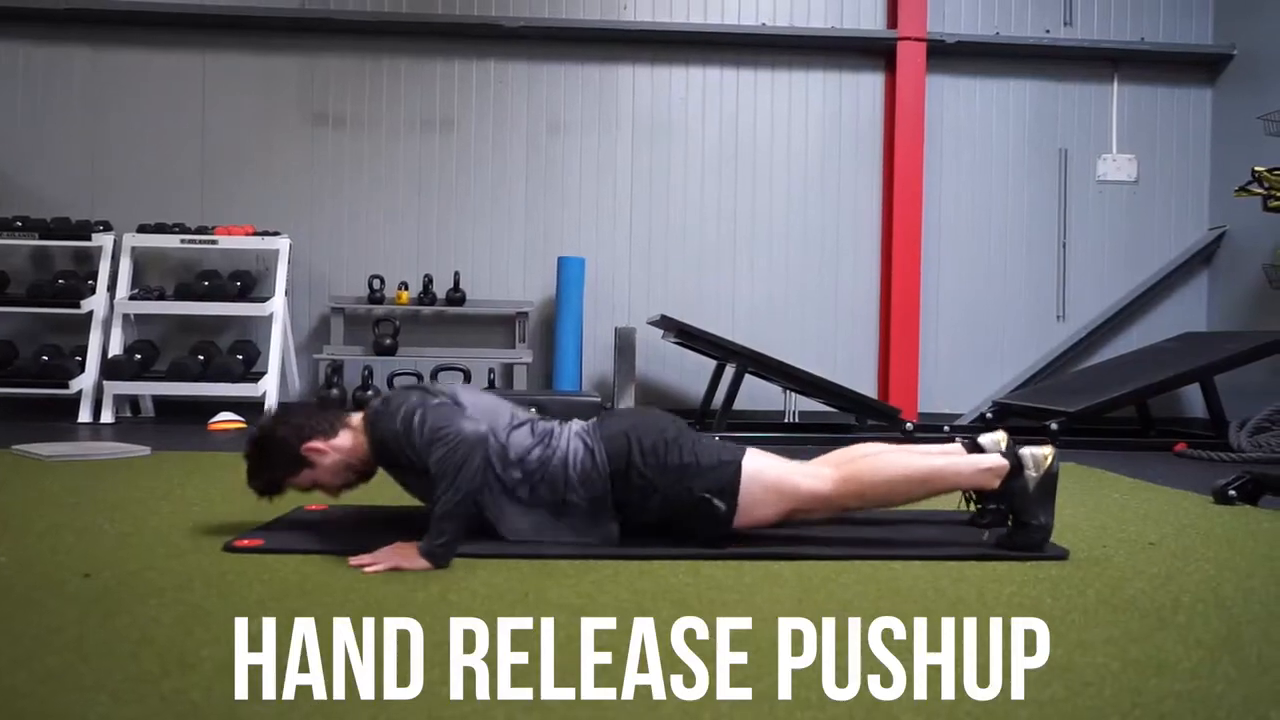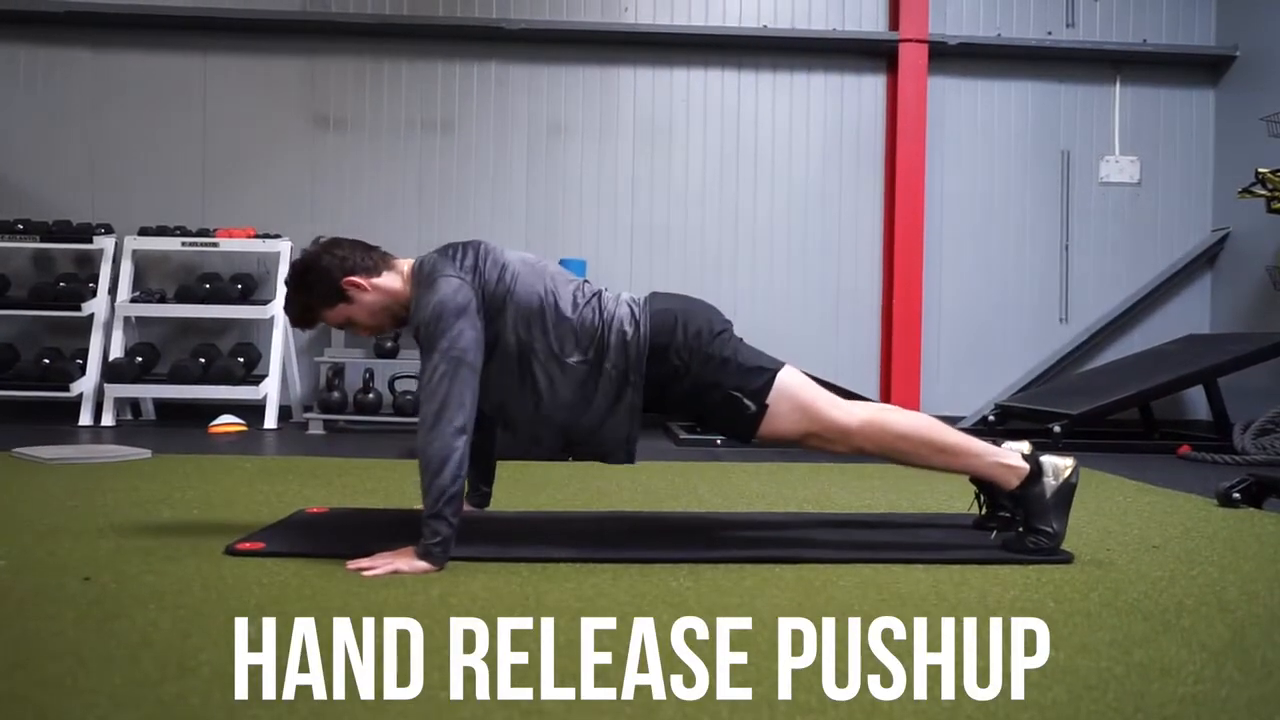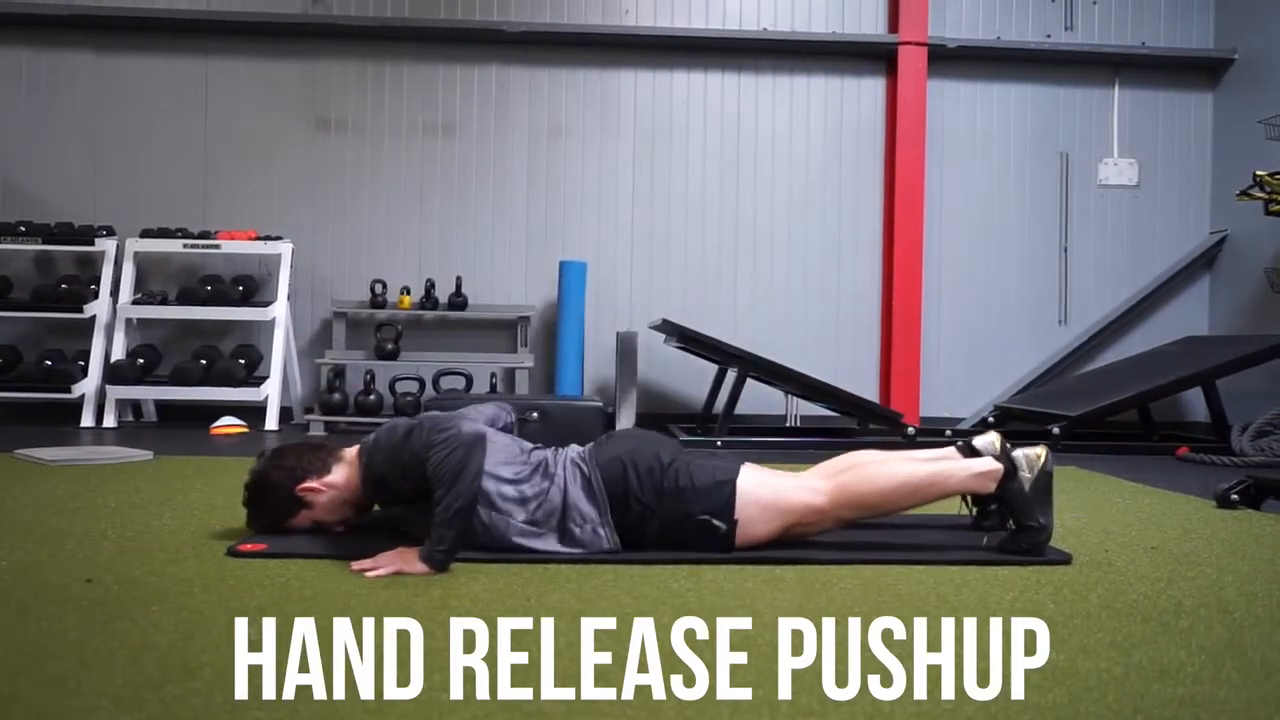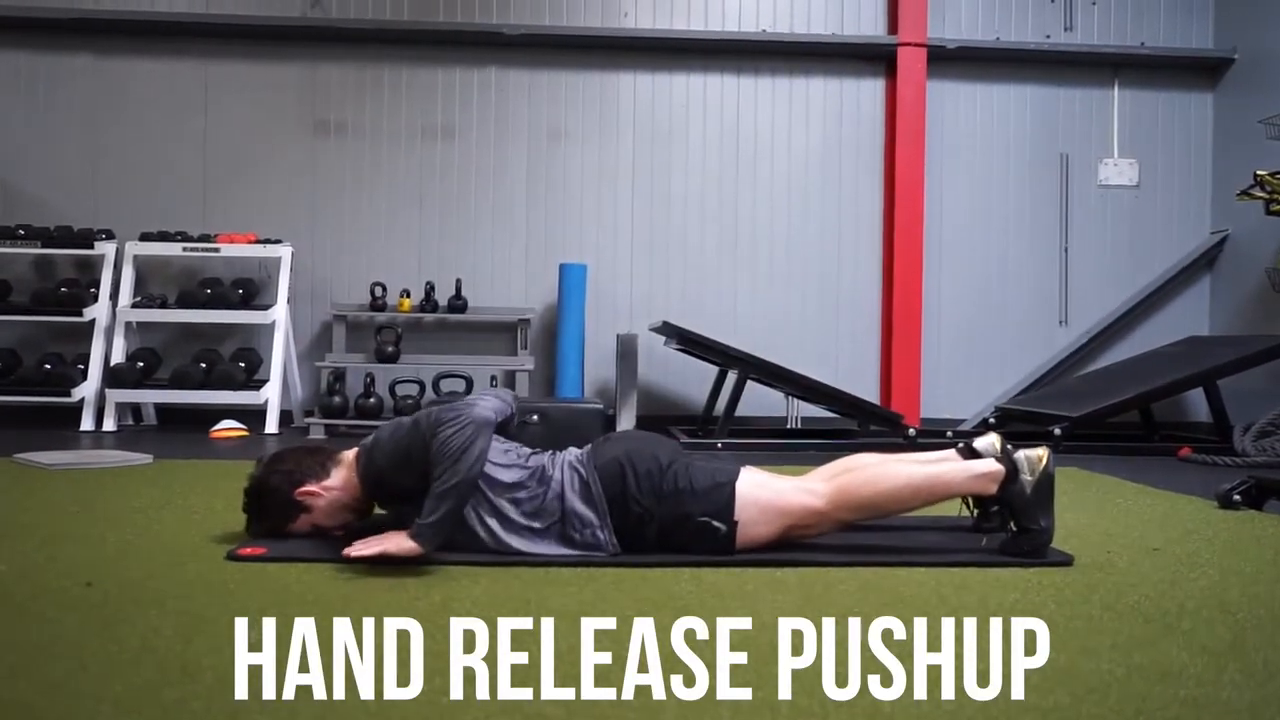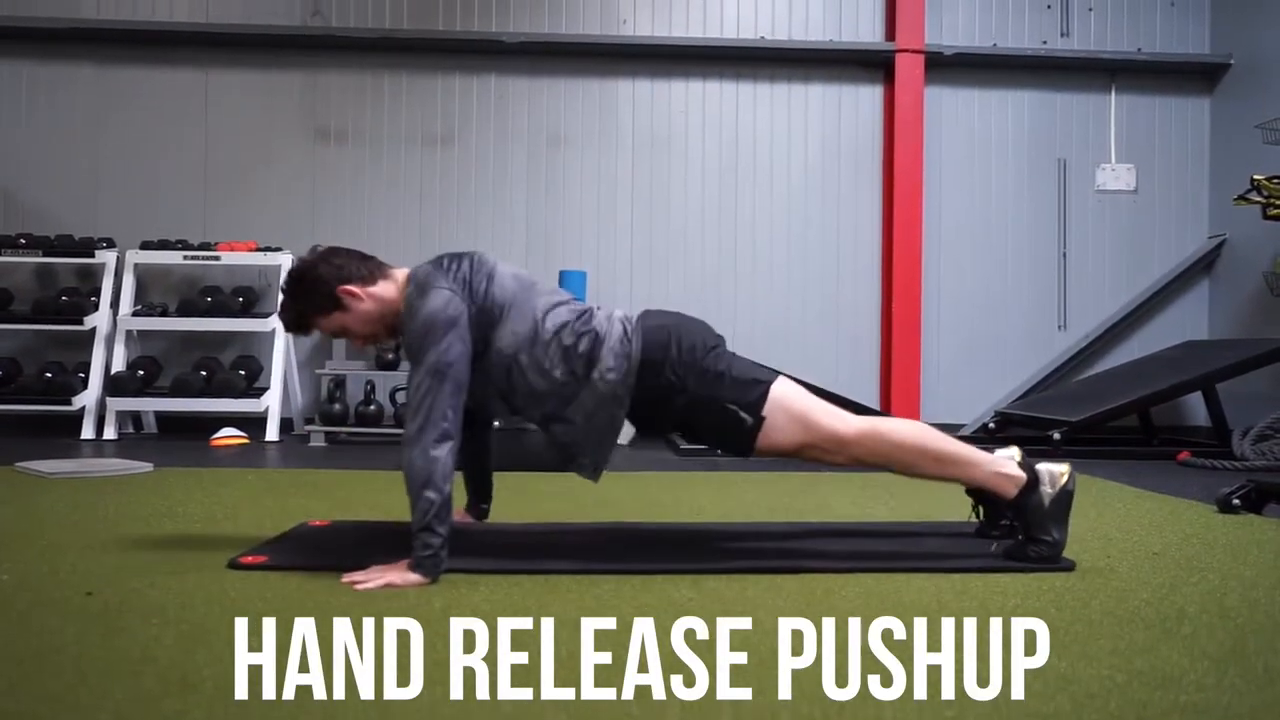
dt=1s
person 1, frame 1
left shoulder: (392, 419)
right shoulder: (410, 413)
left elbow: (467, 441)
left wrist: (433, 548)
right wrist: (451, 514)
left hip: (627, 472)
right hip: (619, 451)
left knee: (820, 488)
right knee: (815, 478)
left ankle: (1004, 468)
right ankle: (975, 450)
person 1, frame 2
left shoulder: (441, 292)
right shoulder: (446, 284)
left elbow: (446, 418)
right elbow: (479, 398)
left wrist: (432, 544)
right wrist: (473, 497)
left hip: (664, 350)
right hip: (656, 345)
left knee: (839, 426)
right knee: (833, 429)
left ankle: (1028, 477)
right ankle: (1002, 458)
person 1, frame 3
left shoulder: (383, 456)
right shoulder: (403, 450)
left elbow: (464, 439)
right elbow: (495, 413)
left wrist: (433, 551)
right wrist: (437, 523)
left hip: (624, 495)
right hip: (616, 473)
left knee: (813, 503)
right knee: (809, 492)
left ankle: (998, 472)
right ankle: (972, 454)
person 1, frame 4
left shoulder: (384, 456)
right shoulder: (401, 456)
left elbow: (470, 420)
right elbow: (498, 402)
left wrist: (423, 531)
left hip: (625, 498)
right hip: (614, 474)
left knee: (813, 505)
right knee: (812, 490)
left ankle: (1000, 474)
right ankle: (974, 455)
person 1, frame 5
left shoulder: (432, 299)
right shoulder: (442, 292)
left elbow: (432, 431)
right elbow: (474, 404)
left wrist: (425, 558)
right wrist: (475, 505)
left hip: (652, 365)
right hip: (645, 361)
left knee: (837, 435)
right knee: (829, 444)
left ankle: (1023, 483)
right ankle: (999, 466)
